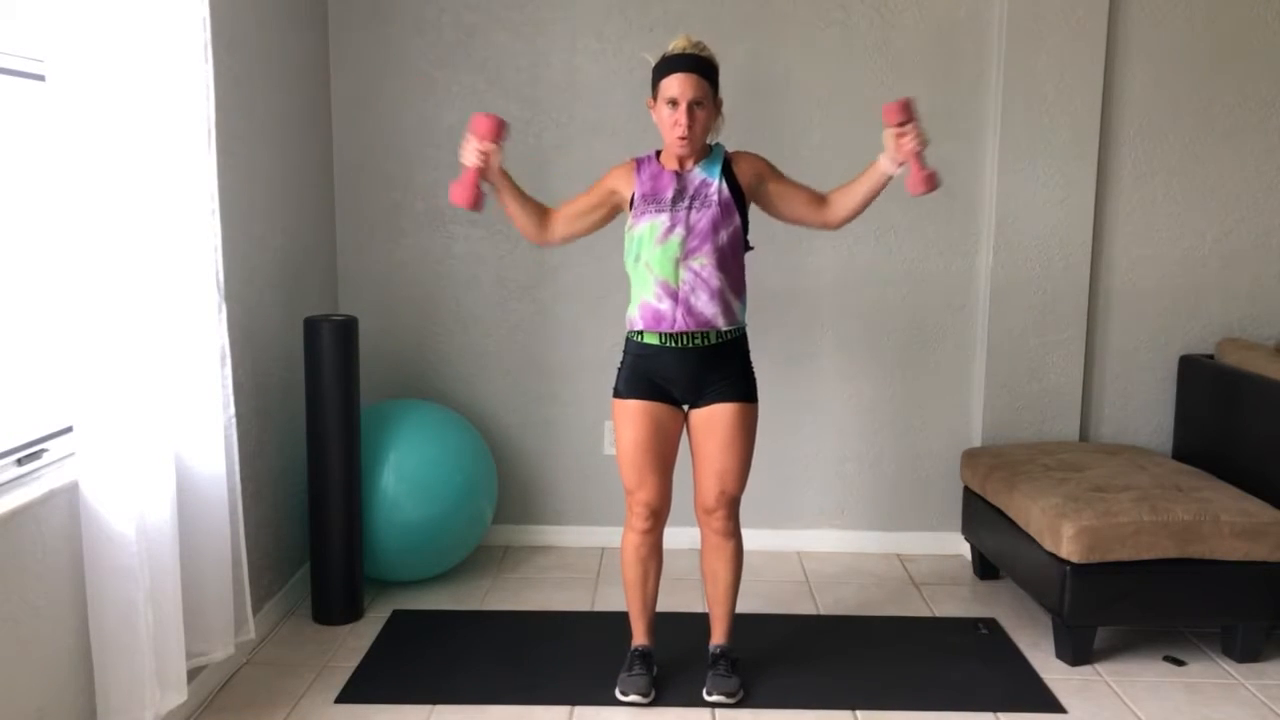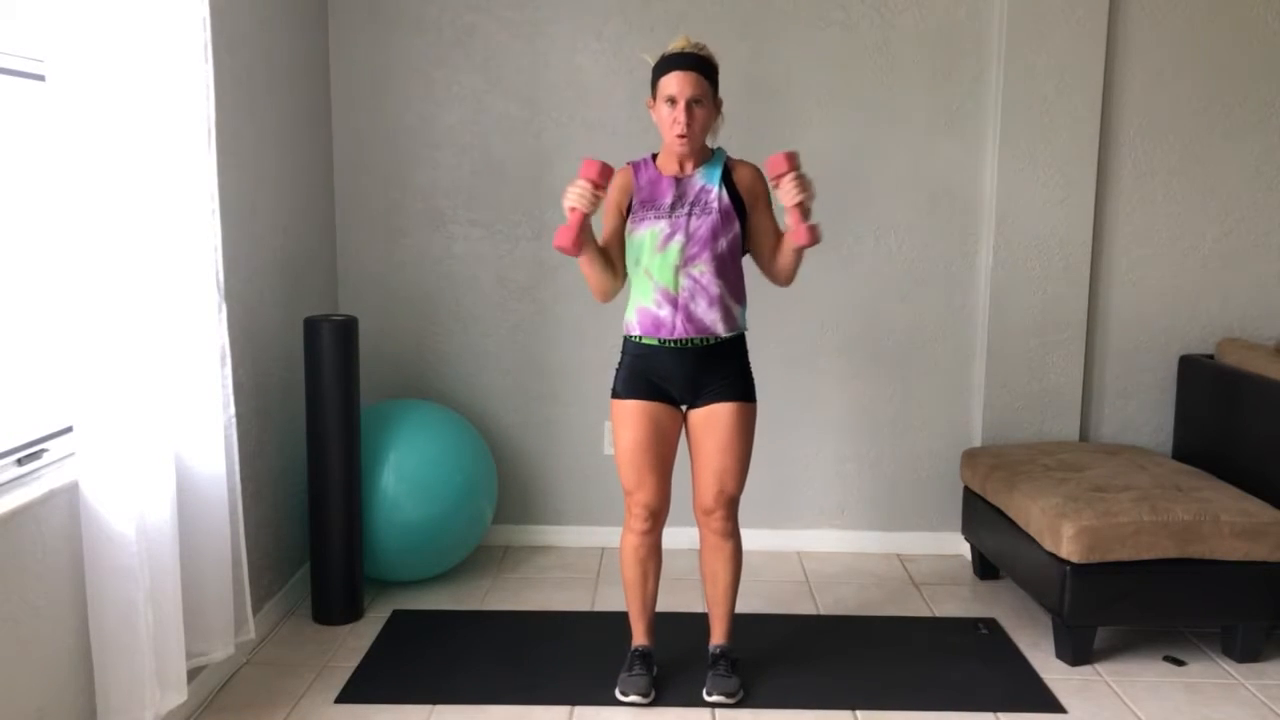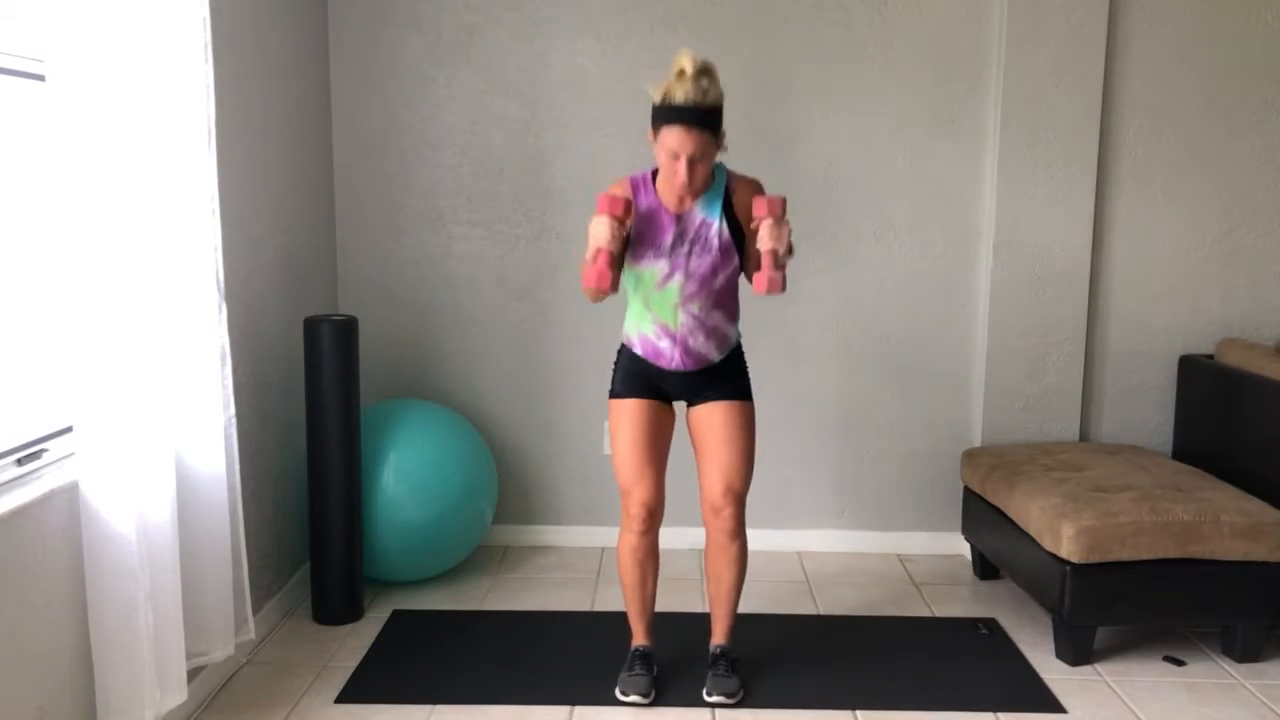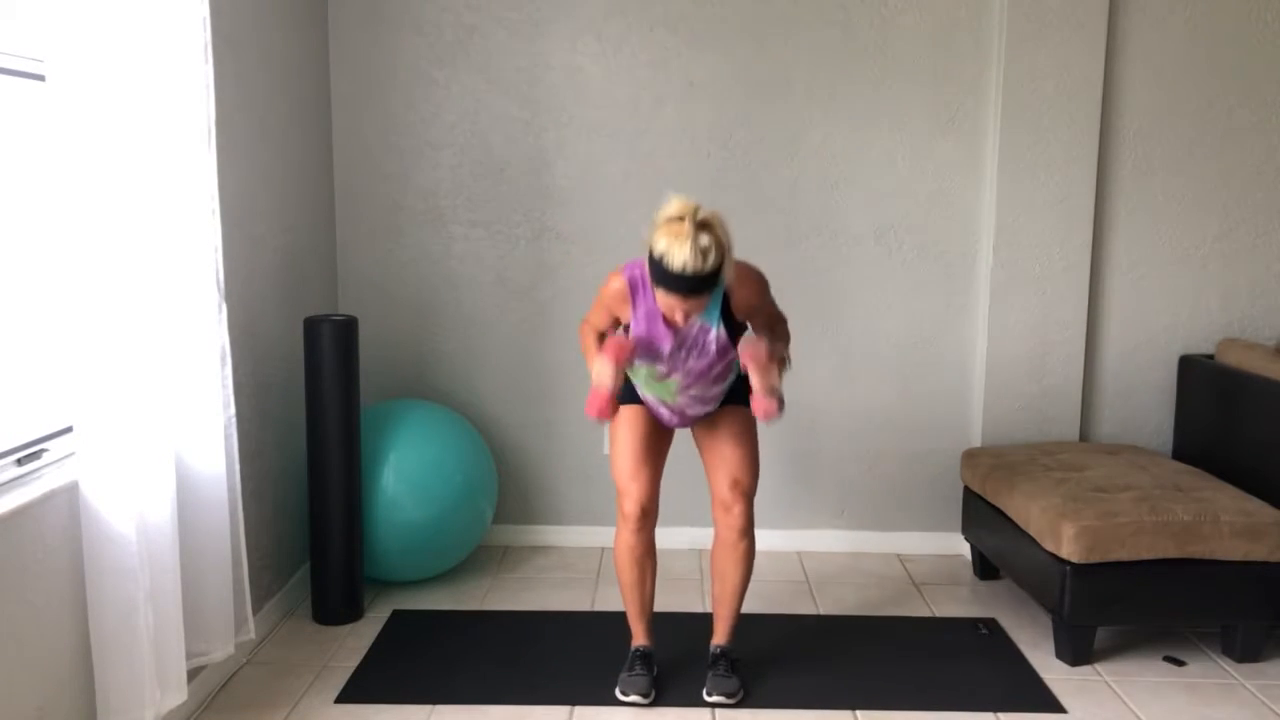
dt=0.3s
person 1, frame 1
left shoulder: (743, 172)
right shoulder: (628, 179)
left elbow: (830, 213)
right elbow: (546, 232)
left wrist: (888, 163)
right wrist: (494, 177)
left hip: (721, 363)
right hip: (647, 361)
left knee: (719, 512)
right knee: (644, 512)
left ankle: (720, 649)
right ankle: (641, 648)
person 1, frame 2
left shoulder: (740, 179)
right shoulder: (628, 182)
left elbow: (780, 271)
right elbow: (604, 287)
left wrist: (797, 215)
right wrist: (579, 224)
left hip: (720, 363)
right hip: (646, 362)
left knee: (718, 514)
right knee: (643, 514)
left ankle: (720, 649)
right ankle: (640, 648)
person 1, frame 3
left shoulder: (741, 195)
right shoulder: (626, 196)
left elbow: (763, 280)
right elbow: (593, 292)
left wrist: (775, 254)
right wrist: (598, 250)
left hip: (719, 370)
right hip: (641, 367)
left knee: (726, 510)
right knee: (639, 512)
left ankle: (720, 648)
right ankle: (640, 648)
person 1, frame 4
left shoulder: (744, 284)
right shoulder: (623, 286)
left elbow: (774, 325)
right elbow: (590, 329)
left wrist: (771, 362)
right wrist: (599, 360)
left hip: (722, 397)
right hip: (642, 395)
left knee: (735, 506)
right knee: (635, 511)
left ankle: (721, 648)
right ankle: (640, 647)
